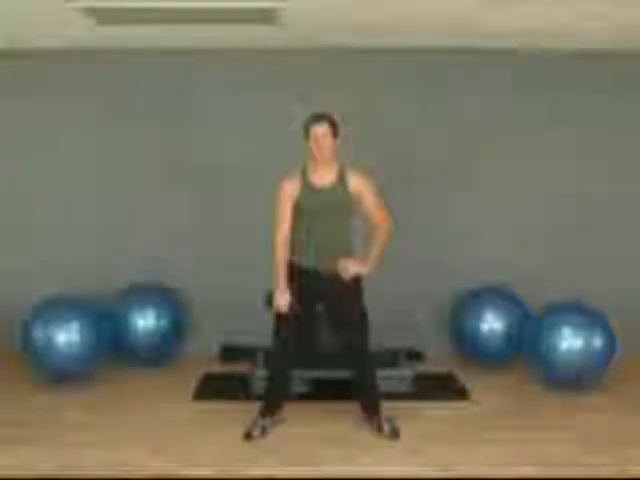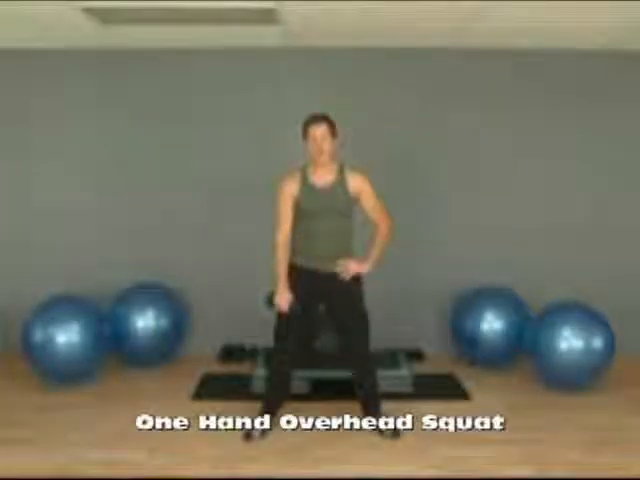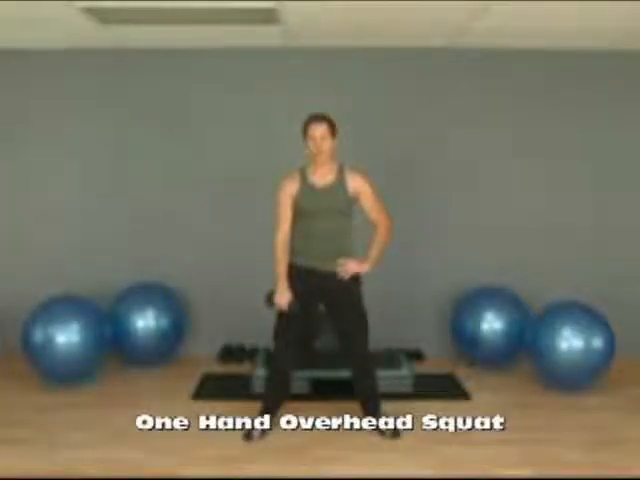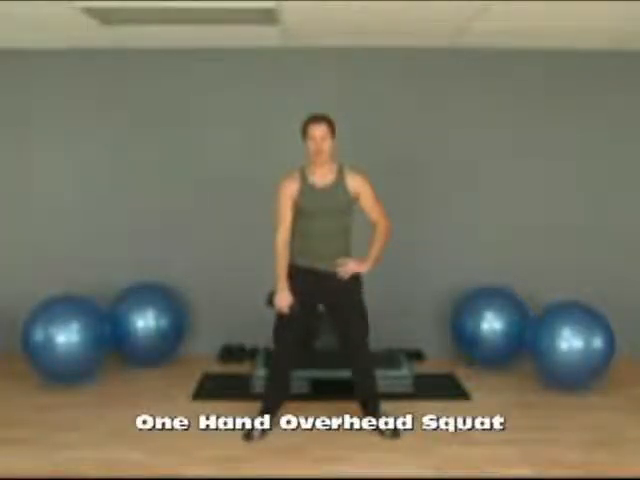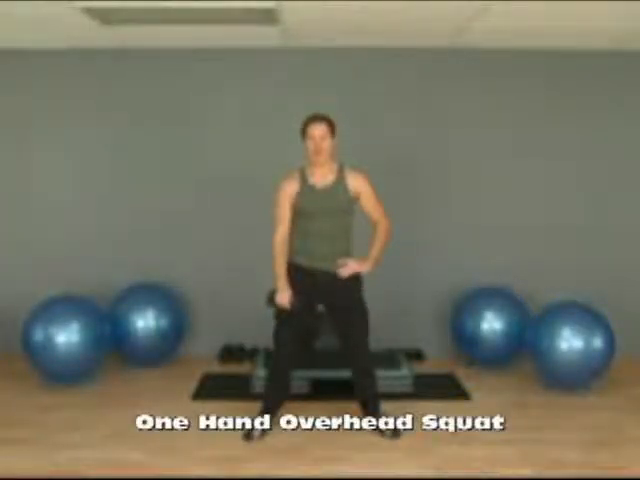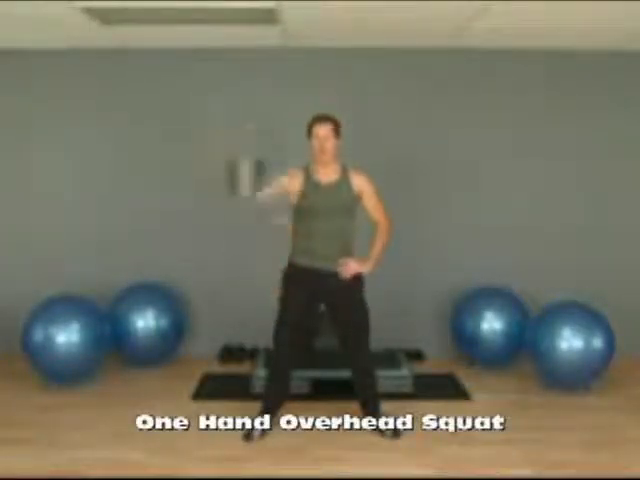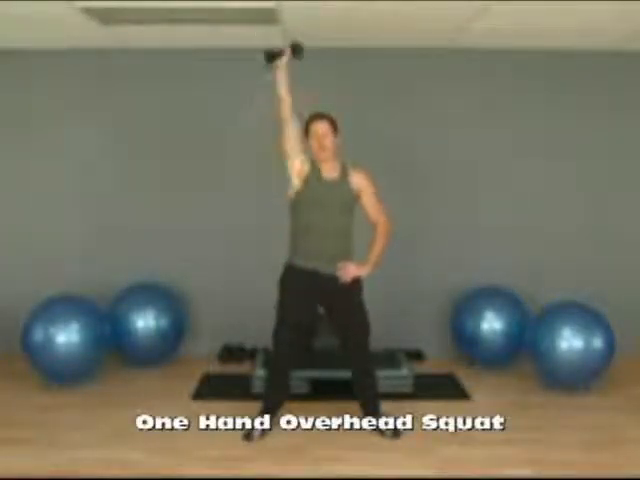
dt=0.7s
person 1, frame 1
left shoulder: (355, 182)
right shoulder: (292, 184)
left elbow: (384, 223)
right elbow: (282, 235)
left wrist: (368, 264)
right wrist: (281, 286)
left hip: (341, 277)
right hip: (301, 275)
left knee: (359, 346)
right knee: (283, 346)
left ankle: (374, 414)
right ankle: (267, 414)
person 1, frame 2
left shoulder: (355, 181)
right shoulder: (292, 184)
left elbow: (384, 224)
right elbow: (283, 236)
left wrist: (368, 263)
right wrist: (281, 285)
left hip: (342, 276)
right hip: (301, 275)
left knee: (359, 347)
right knee: (284, 347)
left ankle: (374, 414)
right ankle: (267, 415)
person 1, frame 3
left shoulder: (354, 181)
right shoulder: (291, 184)
left elbow: (384, 224)
right elbow: (282, 236)
left wrist: (367, 263)
right wrist: (281, 284)
left hip: (340, 276)
right hip: (301, 275)
left knee: (358, 348)
right knee: (284, 348)
left ankle: (374, 414)
right ankle: (266, 416)
person 1, frame 4
left shoulder: (354, 181)
right shoulder: (292, 184)
left elbow: (383, 223)
right elbow: (283, 236)
left wrist: (367, 263)
right wrist: (281, 286)
left hip: (341, 276)
right hip: (301, 275)
left knee: (358, 347)
right knee: (284, 349)
left ankle: (374, 414)
right ankle: (266, 416)
person 1, frame 5
left shoulder: (354, 181)
right shoulder: (291, 185)
left elbow: (383, 222)
right elbow: (281, 236)
left wrist: (368, 263)
right wrist: (281, 284)
left hip: (341, 277)
right hip: (300, 275)
left knee: (358, 347)
right knee: (284, 348)
left ankle: (374, 414)
right ankle: (266, 416)
person 1, frame 6
left shoulder: (357, 181)
right shoulder: (295, 179)
left elbow: (383, 222)
right elbow: (261, 198)
left wrist: (368, 263)
right wrist: (255, 193)
left hip: (343, 277)
right hip: (301, 275)
left knee: (358, 347)
right knee: (285, 347)
left ankle: (373, 414)
right ankle: (266, 415)
person 1, frame 7
left shoulder: (357, 179)
right shoulder: (299, 170)
left elbow: (382, 223)
right elbow: (287, 118)
left wrist: (368, 266)
right wrist: (281, 70)
left hip: (341, 278)
right hip: (299, 277)
left knee: (358, 348)
right knee: (284, 349)
left ankle: (373, 413)
right ankle: (266, 415)
